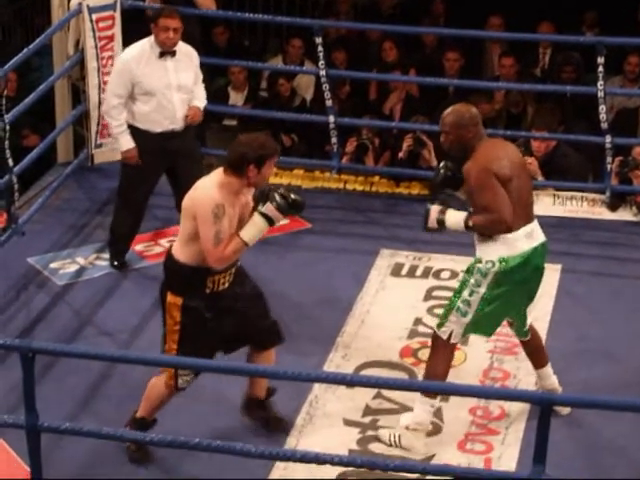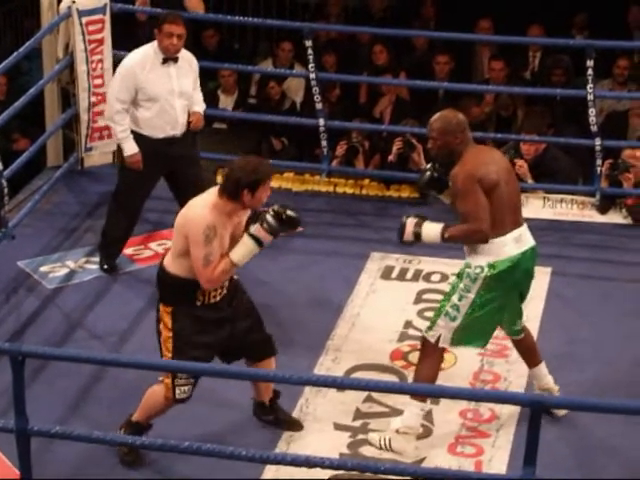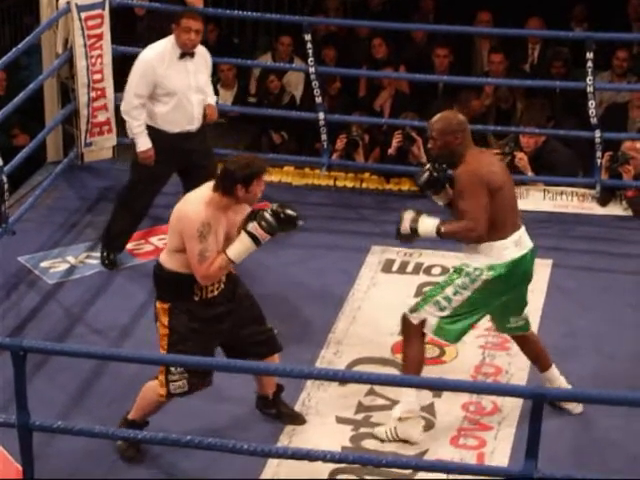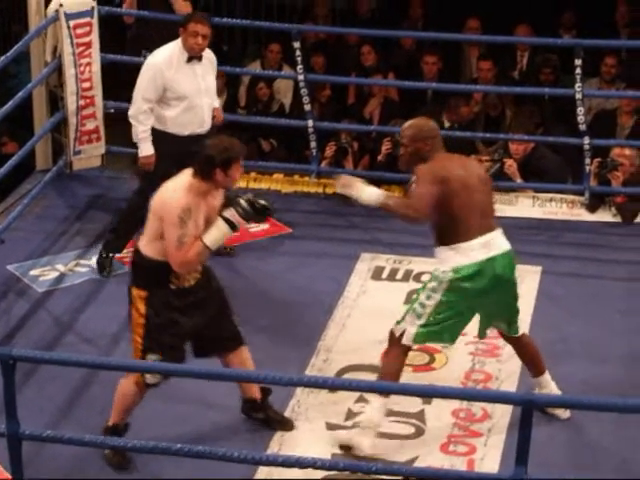
dt=0.4s
person 1, frame 1
left shoulder: (476, 165)
right shoulder: (506, 148)
left elbow: (503, 220)
left wrist: (452, 218)
right wrist: (461, 186)
left hip: (502, 260)
right hip: (532, 247)
left knee: (445, 337)
right knee: (519, 320)
left ankle: (415, 426)
right ankle: (552, 392)
person 1, frame 2
left shoulder: (464, 171)
right shoulder: (492, 155)
left elbow: (479, 231)
left wrist: (427, 230)
right wrist: (443, 190)
left hip: (492, 264)
right hip: (522, 250)
left knee: (434, 340)
right knee: (512, 323)
left ankle: (405, 431)
right ankle: (549, 391)
person 1, frame 3
left shoulder: (468, 171)
right shoulder: (486, 159)
left elbow: (475, 230)
left wrist: (424, 225)
right wrist: (441, 192)
left hip: (492, 265)
right hip: (519, 254)
left knee: (414, 324)
right knee: (515, 326)
left ankle: (407, 419)
right ankle: (562, 391)
person 1, frame 4
left shoulder: (428, 170)
right shoulder: (472, 165)
left elbow: (415, 211)
left wrist: (365, 192)
left hip: (463, 269)
right hip: (500, 256)
left knee: (400, 340)
right knee: (511, 330)
left ankle: (366, 429)
right ankle: (552, 396)
person 2, frame 1
left shoulder: (242, 185)
right shoulder: (211, 198)
right elbow: (219, 258)
left wrist: (271, 208)
right wrist: (264, 219)
left hip: (228, 276)
right hip: (190, 285)
left knee: (265, 336)
right knee: (178, 371)
left ankle: (257, 402)
right ankle: (138, 425)
person 2, frame 2
left shoulder: (237, 203)
right shoulder: (203, 218)
right elbow: (209, 279)
left wrist: (270, 225)
right wrist: (255, 239)
left hip: (223, 288)
right hip: (184, 297)
left knee: (262, 348)
right knee: (177, 386)
left ankle: (266, 406)
right ankle: (132, 428)
person 2, frame 3
left shoulder: (235, 198)
right shoulder: (197, 214)
left elbow: (235, 234)
right elbow: (206, 274)
left wrist: (270, 220)
right wrist: (253, 235)
left hip: (222, 283)
right hip: (182, 294)
left knee: (265, 344)
right knee: (176, 382)
left ankle: (269, 400)
right ankle: (130, 424)
person 2, frame 4
left shoulder: (211, 186)
right shoulder: (177, 201)
right elbow: (182, 262)
left wrist: (243, 212)
right wrist: (228, 223)
left hip: (194, 275)
right hip: (158, 284)
left knee: (231, 340)
right knee: (148, 370)
left ankle: (256, 403)
right ankle: (112, 431)
person 3, frame 1
left shoulder: (189, 54)
right shoulder: (131, 58)
left elbow: (197, 85)
right elbow: (113, 102)
left wrist: (198, 105)
right wrist: (125, 142)
left hip: (183, 137)
right hip: (145, 141)
right knee: (132, 198)
right ankle: (117, 250)
person 3, frame 2
left shoulder: (189, 61)
right shoulder: (135, 63)
right elbow: (116, 108)
left wrist: (197, 110)
right wrist: (129, 147)
left hip: (181, 142)
right hip: (145, 145)
left knee: (196, 195)
right knee: (127, 202)
right ankle: (108, 253)
person 3, frame 3
left shoulder: (203, 55)
right shoulder: (152, 58)
right elbow: (132, 103)
left wrist: (210, 103)
right wrist: (142, 142)
left hip: (195, 136)
right hip: (160, 140)
right knee: (137, 195)
right ankle: (111, 246)
person 3, frame 4
left shoulder: (209, 59)
right shoulder: (160, 61)
right elbow: (140, 107)
left wrist: (215, 106)
right wrist: (145, 148)
left hip: (199, 139)
right hip: (167, 142)
right knee: (147, 197)
right ankle: (111, 247)
